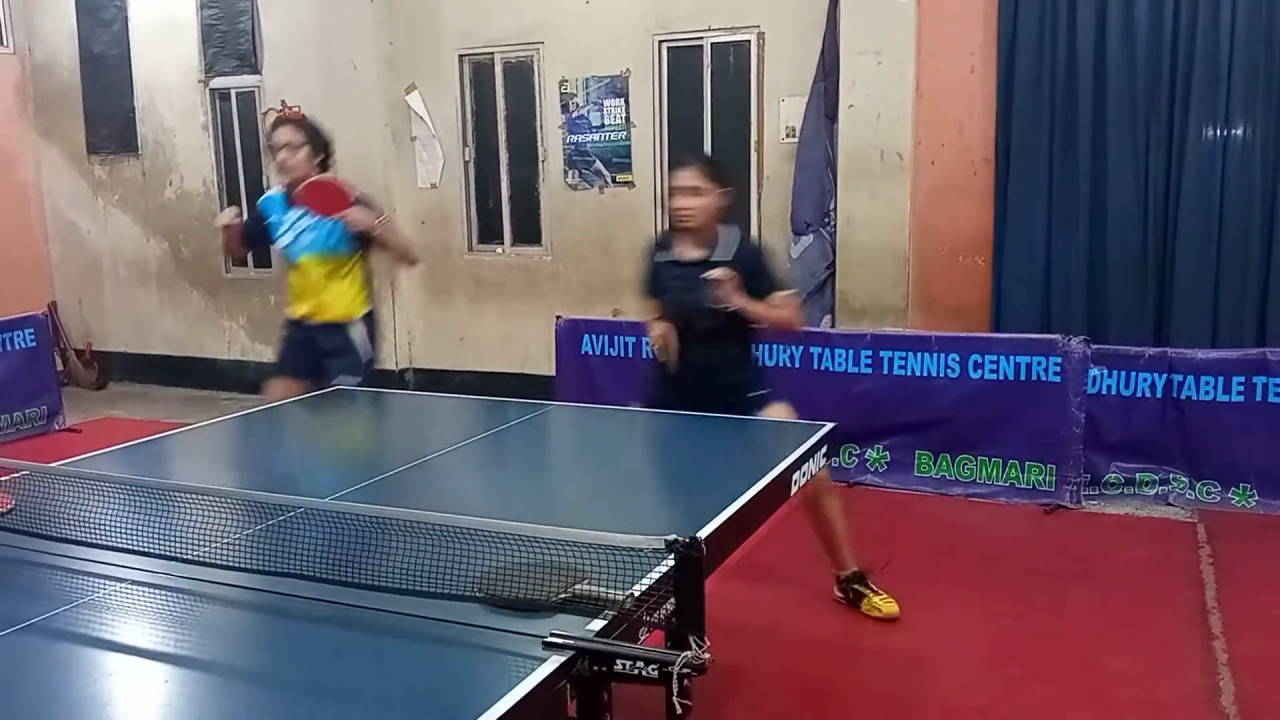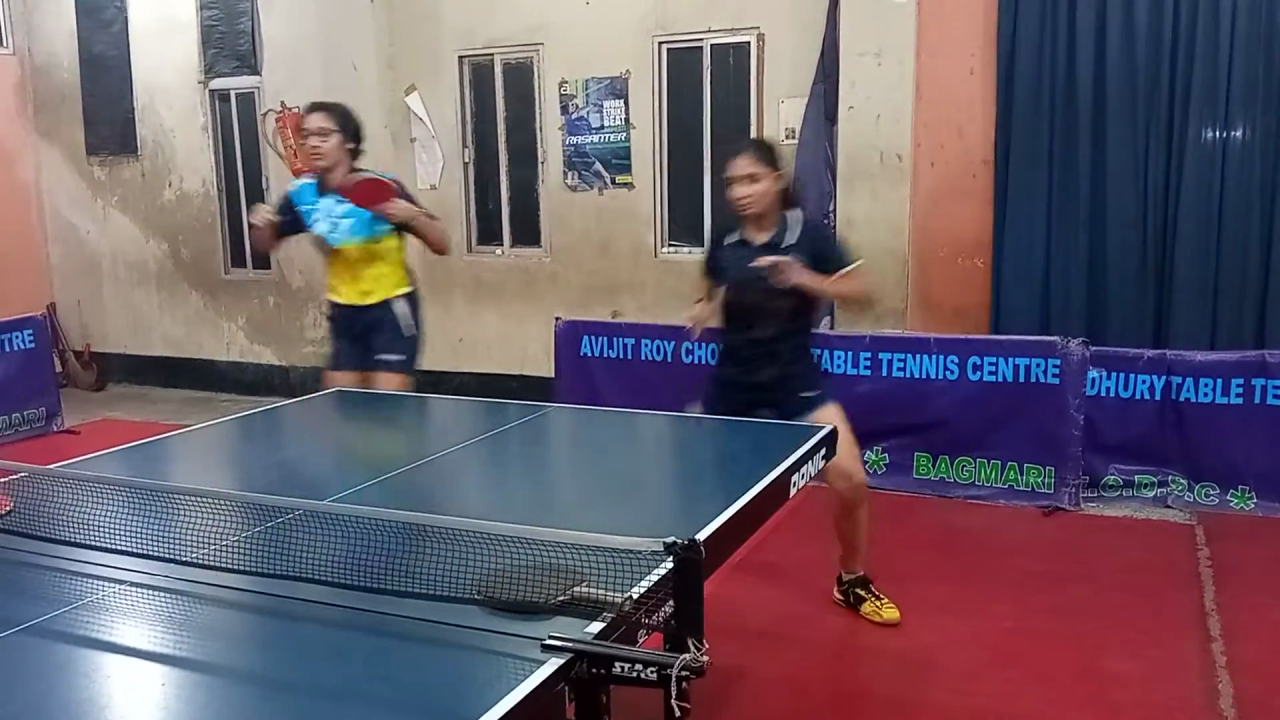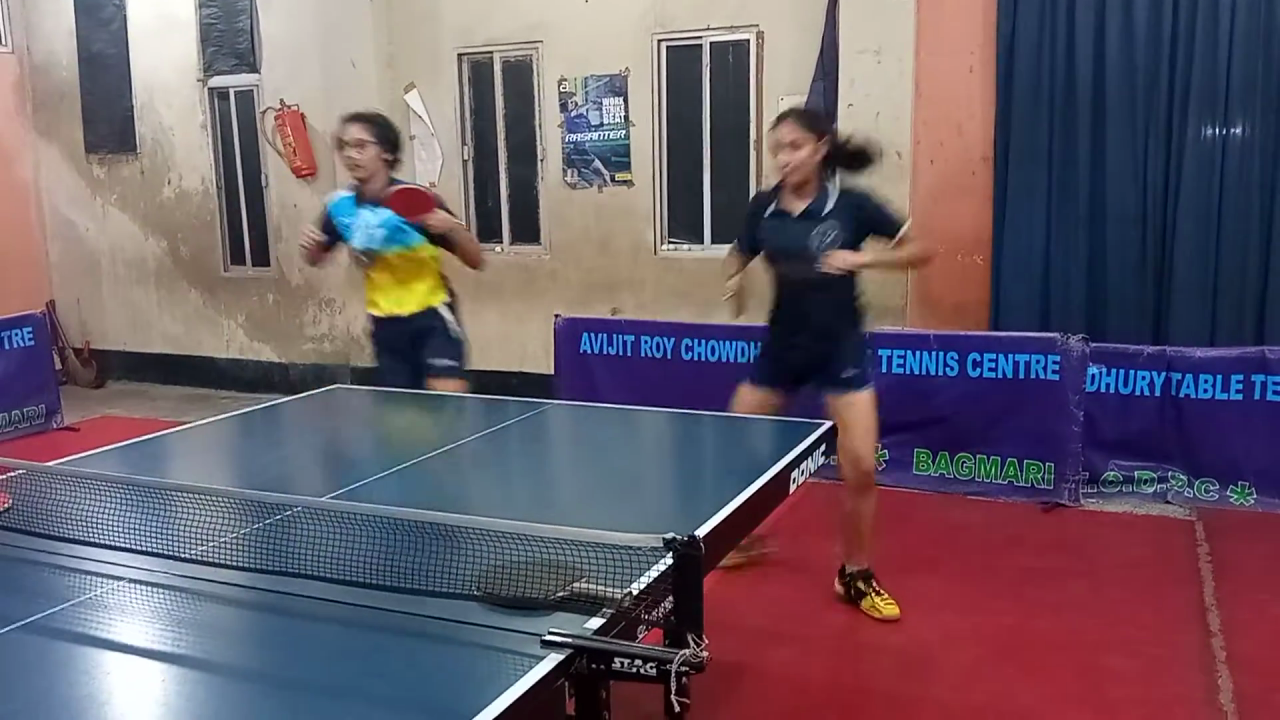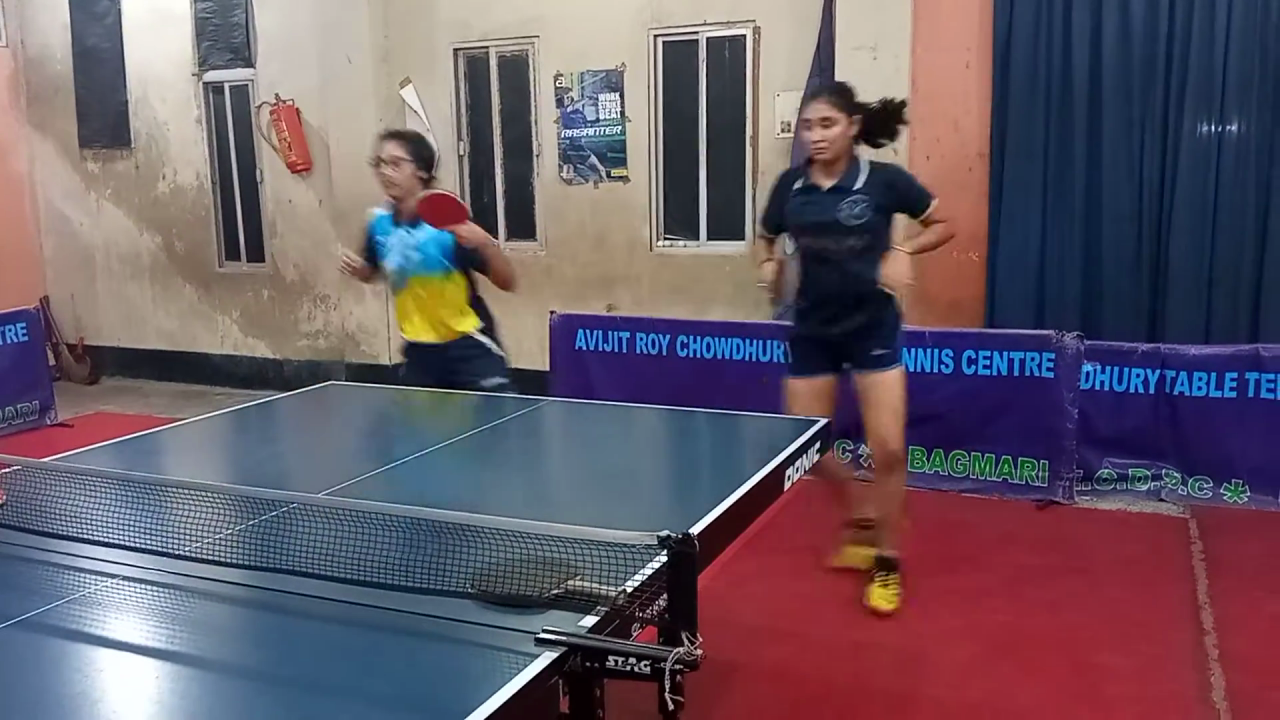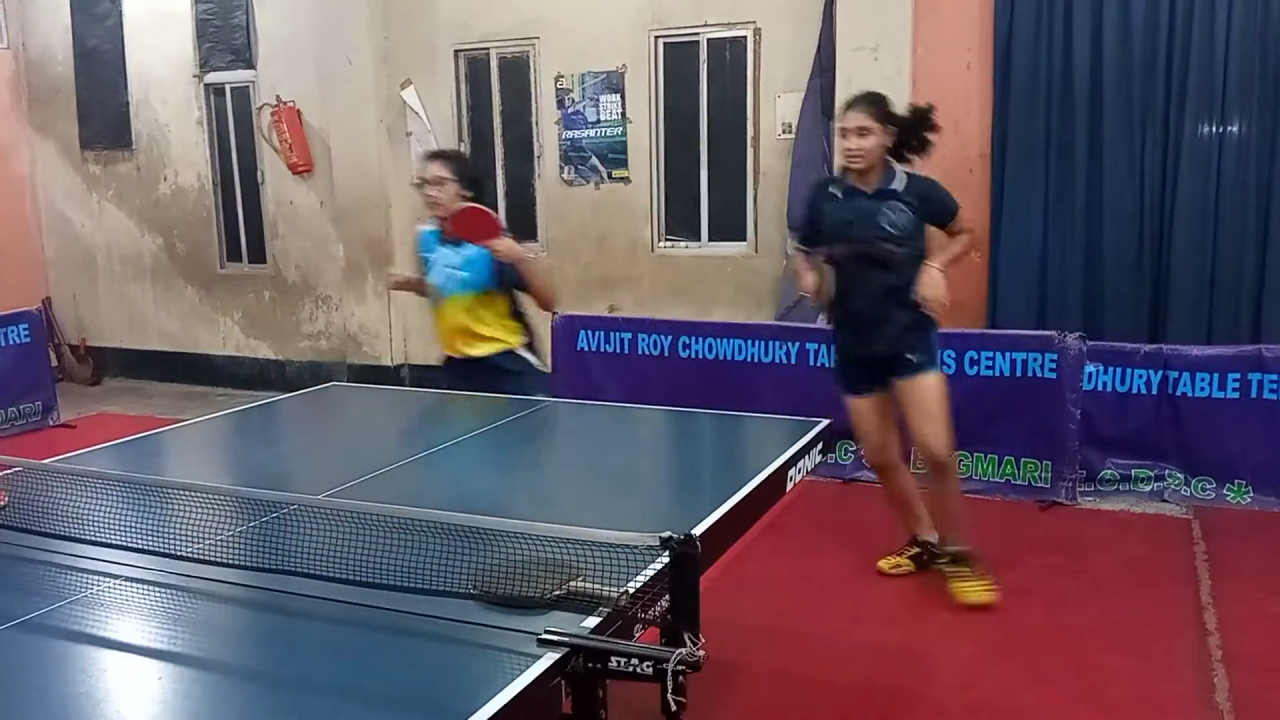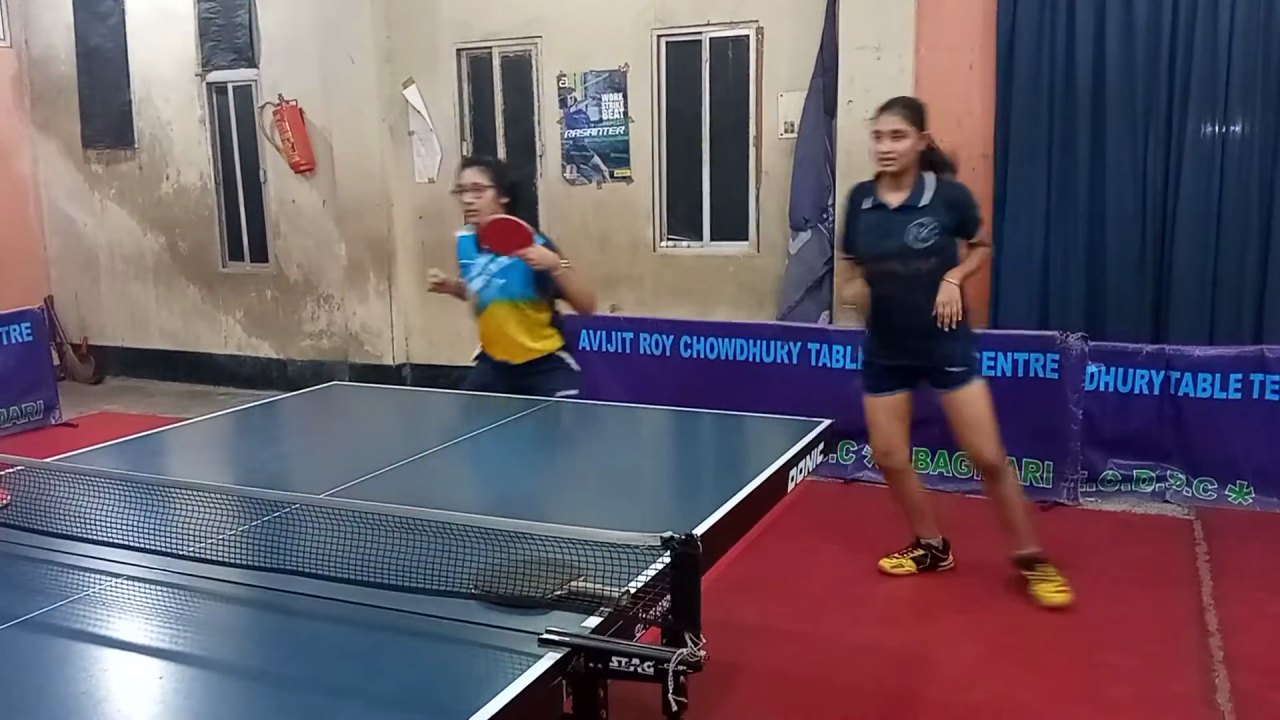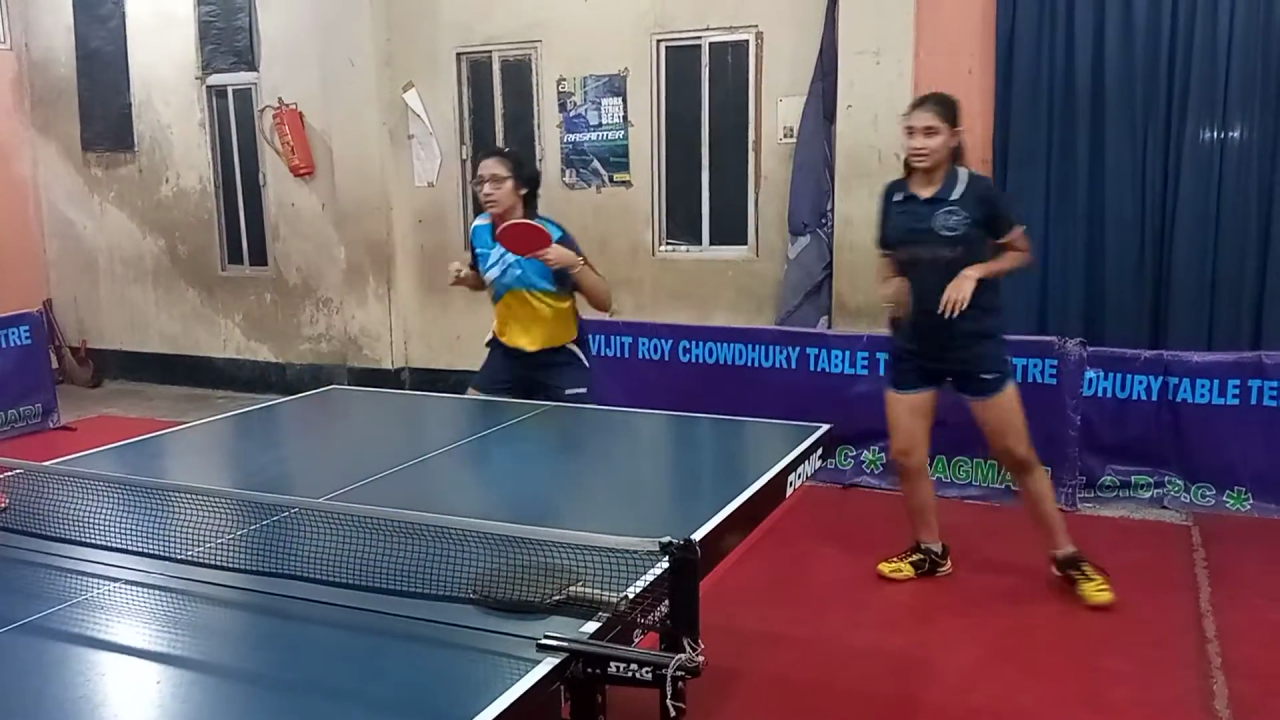
dt=0.1s
person 1, frame 1
left shoulder: (747, 253)
right shoulder: (662, 253)
left elbow: (787, 320)
left wrist: (738, 302)
right wrist: (657, 328)
left hip: (743, 386)
right hip: (680, 387)
left knee: (815, 478)
left ankle: (849, 577)
person 1, frame 2
left shoulder: (809, 234)
right shoulder: (726, 240)
left elbow: (860, 291)
left wrist: (804, 279)
right wrist: (703, 308)
left hip: (795, 380)
right hip: (733, 379)
left knee: (851, 479)
left ankle: (853, 581)
person 1, frame 3
left shoulder: (854, 205)
right shoulder: (764, 208)
left elbow: (918, 250)
right elbow: (740, 256)
left wrist: (861, 259)
right wrist: (735, 278)
left hip: (841, 351)
right hip: (780, 351)
left knee: (861, 466)
left ankle: (855, 573)
right ankle: (748, 534)
person 1, frame 4
left shoulder: (885, 180)
right shoulder: (789, 186)
left elbow: (942, 225)
right elbow: (766, 239)
left wrist: (903, 251)
right wrist: (770, 263)
left hip: (871, 328)
right hip: (811, 330)
left knee: (888, 448)
left ankle: (885, 560)
right ankle: (862, 525)
person 1, frame 5
left shoulder: (919, 190)
right shoulder: (821, 195)
left elbow: (964, 234)
right elbow: (803, 256)
left wrist: (935, 266)
right wrist: (813, 275)
left hip: (909, 335)
right hip: (850, 342)
left knee: (936, 451)
right knee: (881, 457)
left ankle: (956, 554)
right ankle: (925, 541)
person 1, frame 6
left shoulder: (949, 196)
right shoulder: (859, 201)
left elbow: (980, 249)
left wrist: (954, 280)
right wrist: (855, 286)
left hip: (947, 344)
right hip: (885, 349)
left knee: (988, 458)
right knee: (890, 460)
left ankle: (1030, 557)
right ankle: (931, 545)
person 1, frame 7
left shoulder: (980, 192)
right shoulder: (894, 197)
left elbow: (1016, 250)
left wrist: (973, 273)
right wrist: (892, 285)
left hip: (977, 345)
right hip: (913, 346)
left knee: (1019, 457)
right knee: (906, 456)
left ankle: (1066, 556)
right ankle: (931, 550)
person 2, frame 1
right shoulder: (270, 205)
left elbow: (409, 257)
right elbow: (238, 252)
left wrist: (375, 224)
right wrist: (229, 229)
left hip: (346, 327)
right hip: (301, 327)
person 2, frame 2
right shoulder: (301, 193)
left elbow: (442, 246)
right elbow: (266, 243)
left wrist: (415, 215)
right wrist: (260, 225)
left hip: (388, 307)
right hip: (344, 310)
person 2, frame 3
right shoulder: (339, 205)
left elbow: (476, 261)
right elbow: (319, 256)
left wrist: (453, 228)
right wrist: (311, 248)
left hip: (430, 319)
right hip: (386, 325)
person 2, frame 4
left shoulder: (450, 222)
right shoulder: (379, 222)
left elbow: (508, 283)
right elbow: (371, 272)
left wrist: (485, 243)
right wrist: (355, 266)
left hip: (468, 344)
right hip: (420, 348)
person 2, frame 5
left shoulder: (493, 241)
right shoulder: (427, 237)
left elbow: (548, 301)
left wrist: (522, 257)
right wrist: (410, 283)
left hip: (508, 359)
right hip: (459, 363)
person 2, frame 6
left shoulder: (532, 247)
right shoulder: (464, 241)
left elbow: (587, 306)
left wrist: (557, 266)
right wrist: (449, 286)
left hip: (546, 362)
right hip: (495, 361)
person 2, frame 7
left shoulder: (552, 238)
right shoulder: (480, 230)
left elbow: (604, 302)
left wrist: (573, 263)
right wrist: (465, 278)
left hip: (558, 353)
right hip: (506, 350)
